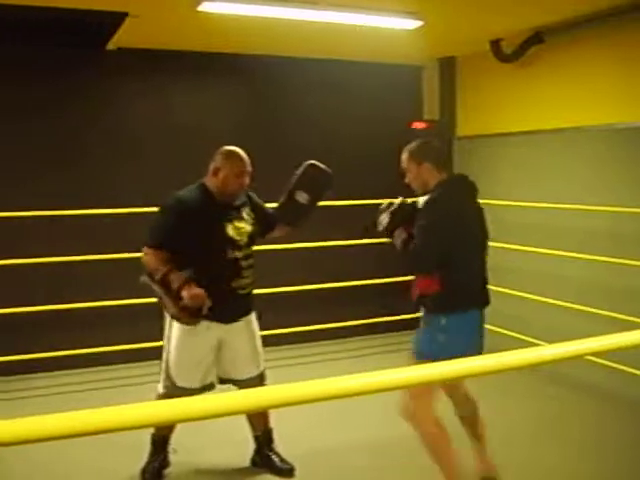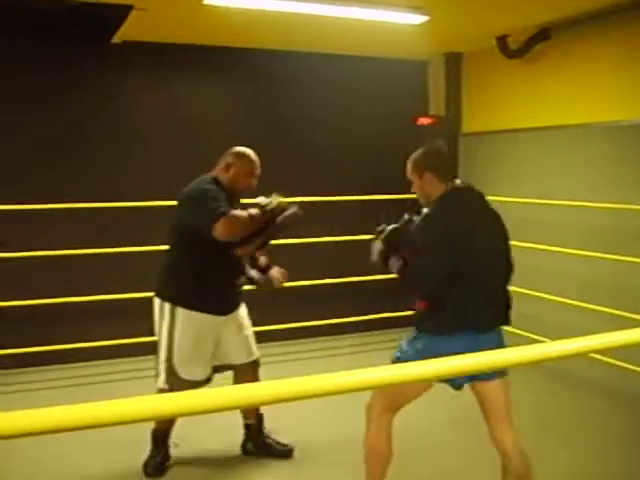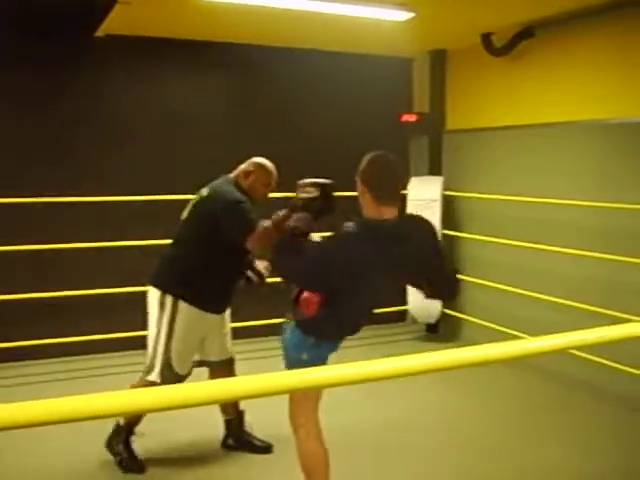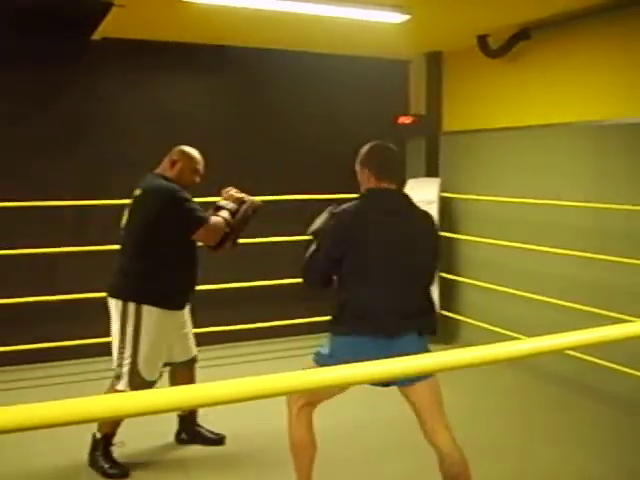
dt=0.7s
person 1, frame 1
left shoulder: (439, 203)
right shoulder: (461, 199)
left elbow: (420, 258)
left wrist: (397, 228)
right wrist: (408, 224)
left hip: (448, 315)
right hip: (465, 309)
left knee: (418, 409)
right knee: (454, 386)
person 1, frame 2
left shoulder: (435, 220)
right shoulder: (488, 215)
left elbow: (424, 282)
left wrist: (394, 260)
left hip: (441, 335)
right hip: (485, 333)
left knee: (379, 410)
right knee: (503, 432)
person 1, frame 3
left shoulder: (348, 243)
right shoulder: (421, 234)
left elbow: (289, 264)
right elbow: (446, 287)
left wrist: (297, 223)
left hip: (317, 327)
right hip: (347, 314)
left knee: (303, 420)
person 1, frame 4
left shoulder: (346, 218)
right shoulder: (424, 222)
left elbow: (314, 277)
left wrist: (319, 238)
left hip: (356, 338)
right hip: (408, 337)
left knee: (298, 405)
right knee: (439, 433)
person 2, frame 1
left shoulder: (246, 201)
right shoulder: (184, 205)
left elbow: (276, 228)
right elbow: (151, 255)
right wrist: (181, 286)
left hip: (239, 312)
right hip: (194, 316)
left knee: (253, 380)
right knee: (177, 387)
left ankle: (264, 449)
right ankle: (158, 453)
person 2, frame 2
left shoulder: (229, 197)
right shoulder: (202, 194)
left elbow: (245, 240)
right elbow: (226, 230)
left wrist: (267, 267)
right wrist: (264, 212)
left hip: (228, 303)
right hip: (186, 304)
left knee: (247, 365)
right knee: (177, 380)
left ankle: (255, 436)
right ankle: (159, 446)
person 2, frame 3
left shoulder: (222, 196)
right shoulder: (227, 200)
right elbow: (257, 240)
left wrist: (252, 265)
right wrist: (290, 218)
left hip: (208, 300)
right hip: (179, 298)
left knee: (223, 364)
right knee: (162, 373)
left ankle: (235, 431)
right ankle: (121, 436)
person 2, frame 4
left shoulder: (155, 192)
right shoulder: (166, 194)
left elbow: (196, 228)
right elbow: (210, 234)
left wrist: (222, 208)
right wrist: (229, 208)
left hip: (168, 299)
right hip: (141, 302)
left knee: (184, 362)
right knee: (131, 379)
left ankle: (188, 426)
right ankle: (100, 448)
